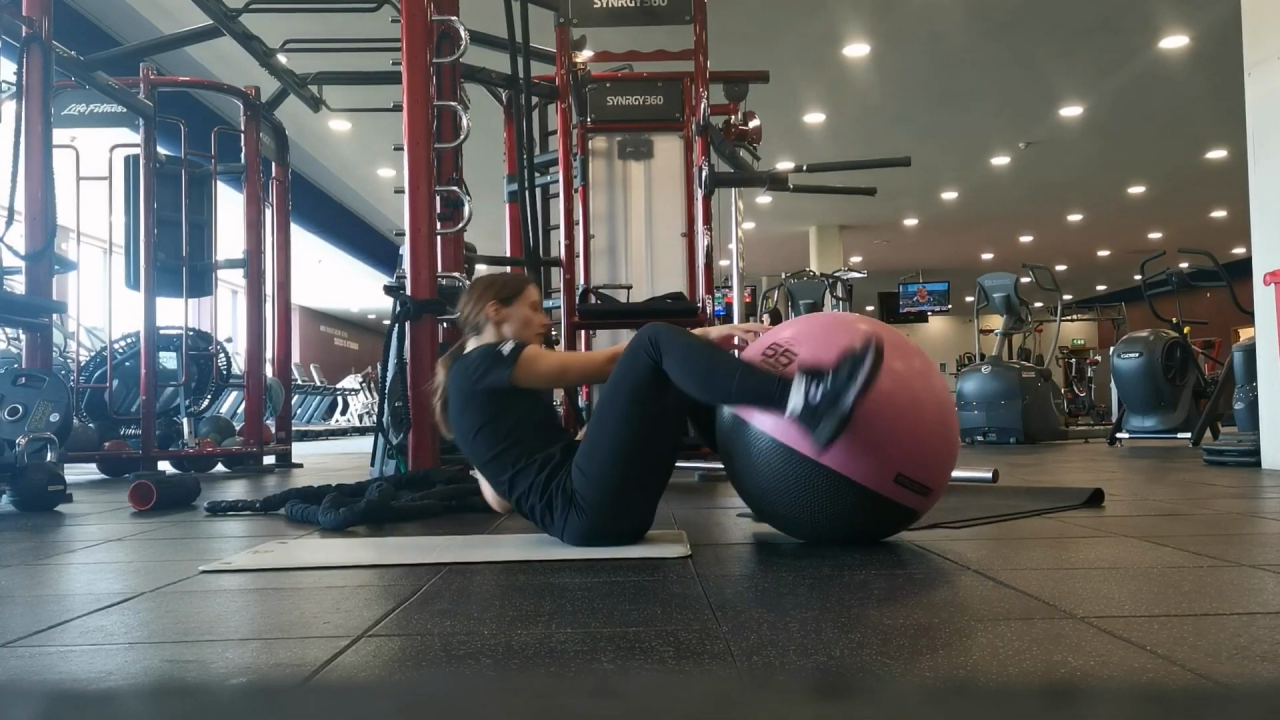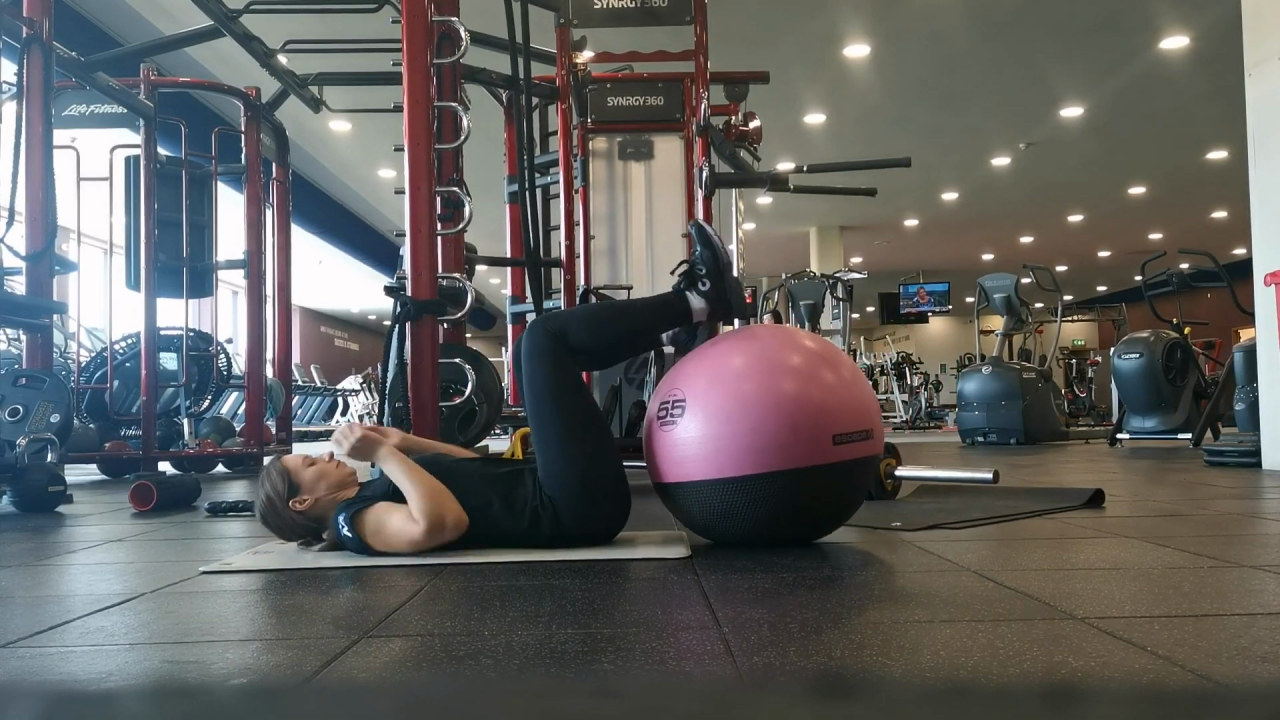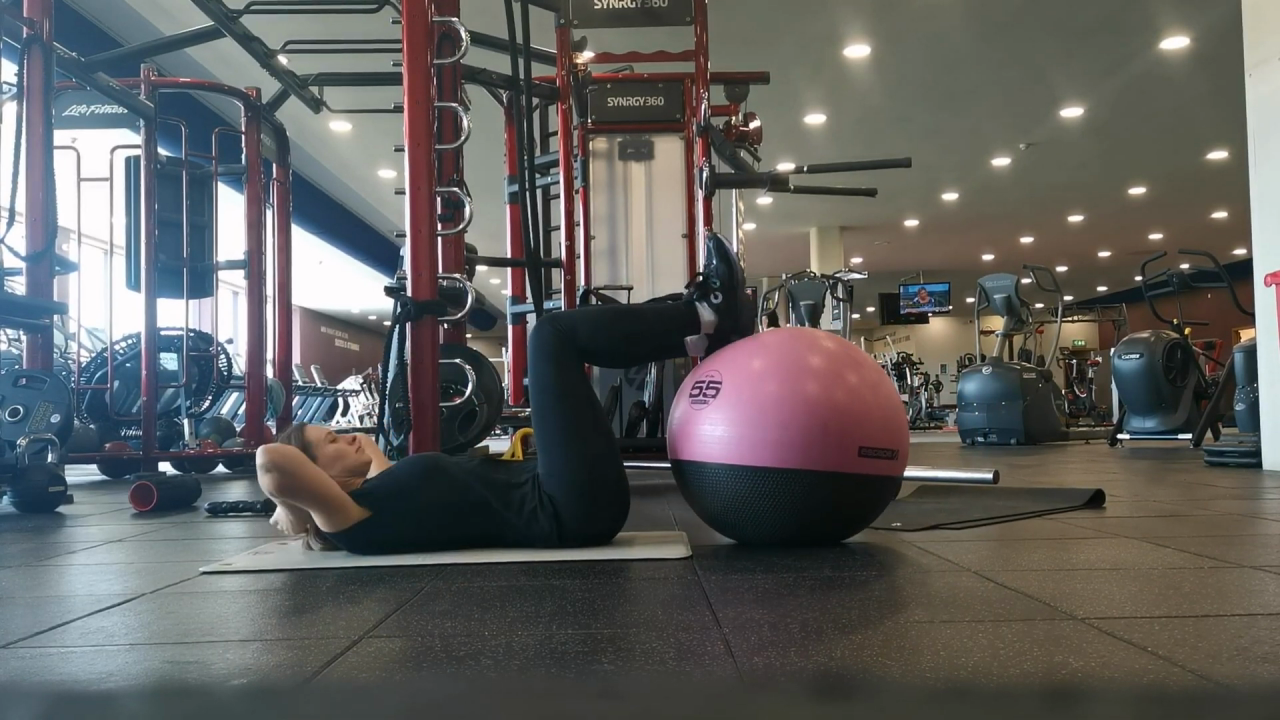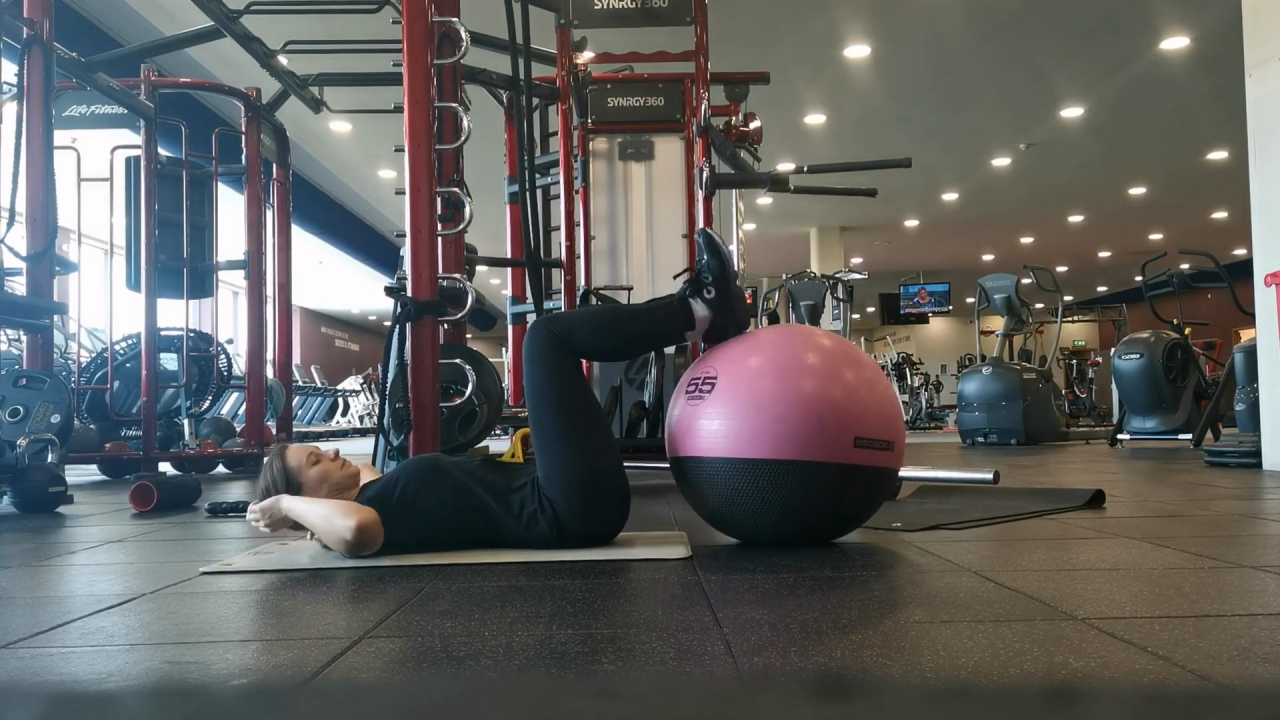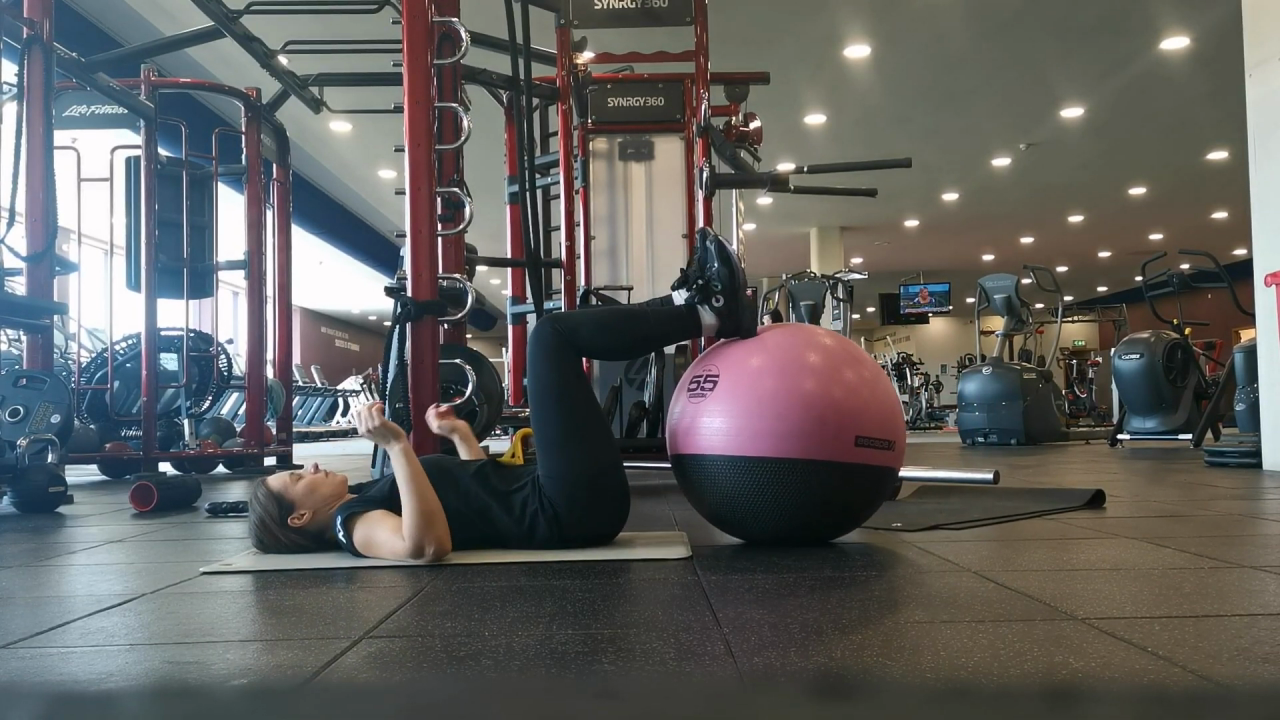
dt=1s
person 1, frame 1
left shoulder: (475, 372)
right shoulder: (490, 360)
left elbow: (499, 498)
right elbow: (603, 366)
right wrist: (698, 338)
left hip: (585, 513)
right hip: (591, 514)
left knee: (685, 383)
right knee: (657, 342)
right ankle: (807, 401)
person 1, frame 2
left shoulder: (378, 499)
right shoulder: (361, 523)
left elbow: (471, 467)
right elbow: (445, 524)
left wrist: (395, 444)
right wrist: (382, 452)
left hip: (569, 503)
right hip: (577, 509)
left knee: (534, 349)
right knee: (545, 335)
left ankle: (683, 319)
right ankle: (699, 303)
person 1, frame 3
left shoulder: (371, 496)
right shoulder: (352, 520)
left elbow: (366, 445)
right elbow: (272, 457)
right wrist: (295, 510)
left hip: (566, 506)
right hip: (572, 512)
left knee: (561, 339)
right knee: (552, 332)
left ankle: (699, 336)
right ankle: (705, 316)
person 1, frame 4
left shoulder: (367, 497)
right shoulder: (354, 517)
left elbow: (361, 474)
right elbow: (360, 527)
right wrist: (289, 506)
left hip: (572, 507)
right hip: (575, 512)
left knee: (554, 339)
right knee: (546, 333)
left ankle: (694, 316)
right ankle: (700, 313)
person 1, frame 5
left shoulder: (369, 501)
right shoulder: (356, 525)
right elbow: (427, 545)
left wrist: (458, 434)
right wrist: (396, 445)
left hip: (567, 506)
right hip: (572, 511)
left knee: (559, 338)
right knee: (552, 333)
left ankle: (687, 304)
right ankle: (709, 317)
